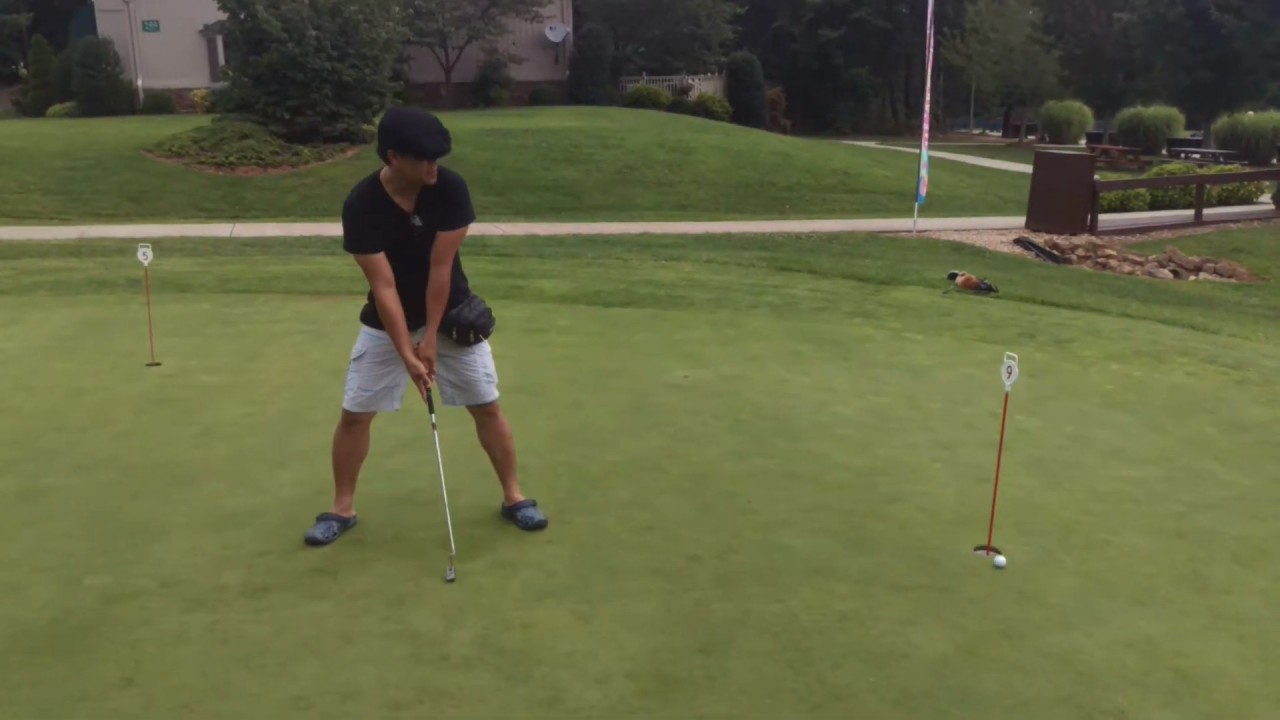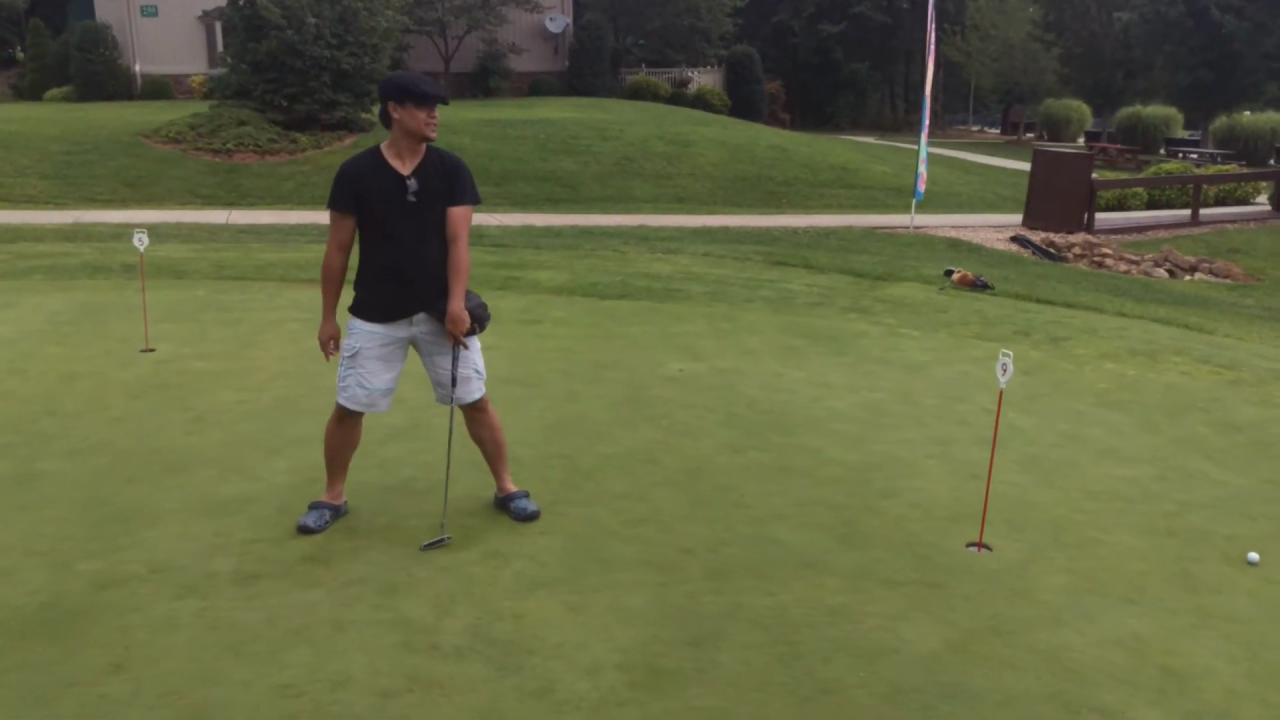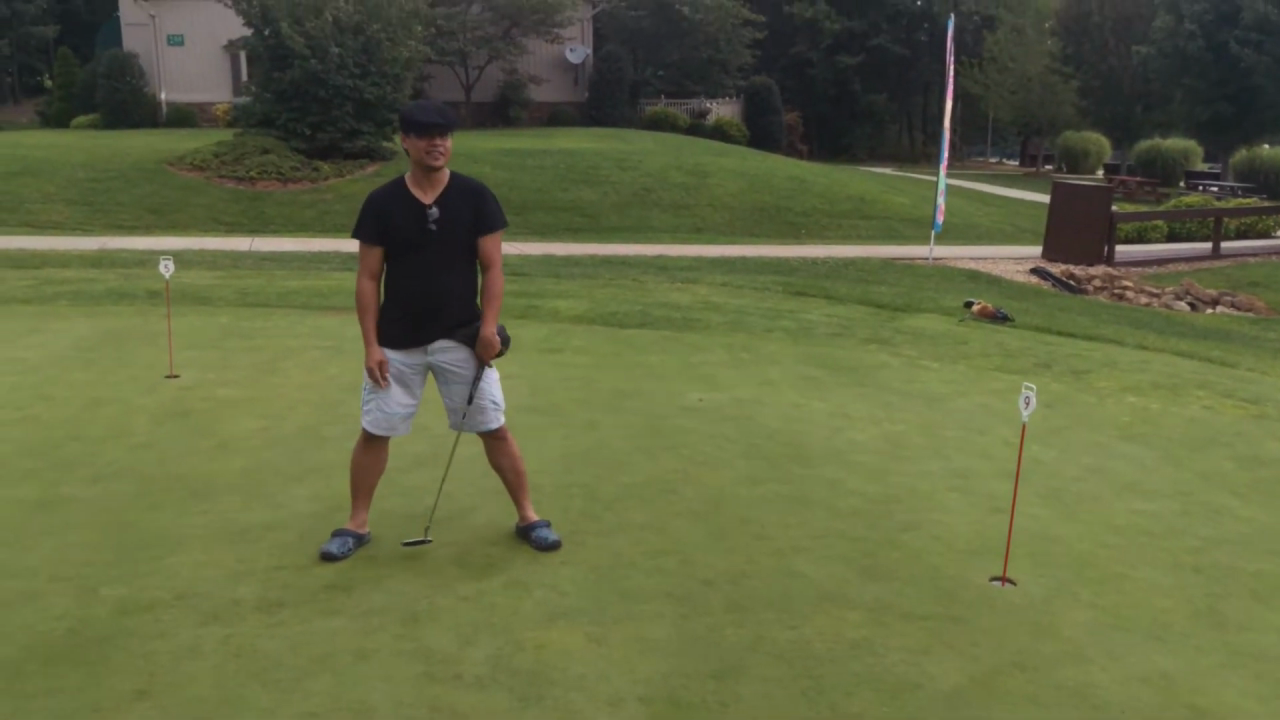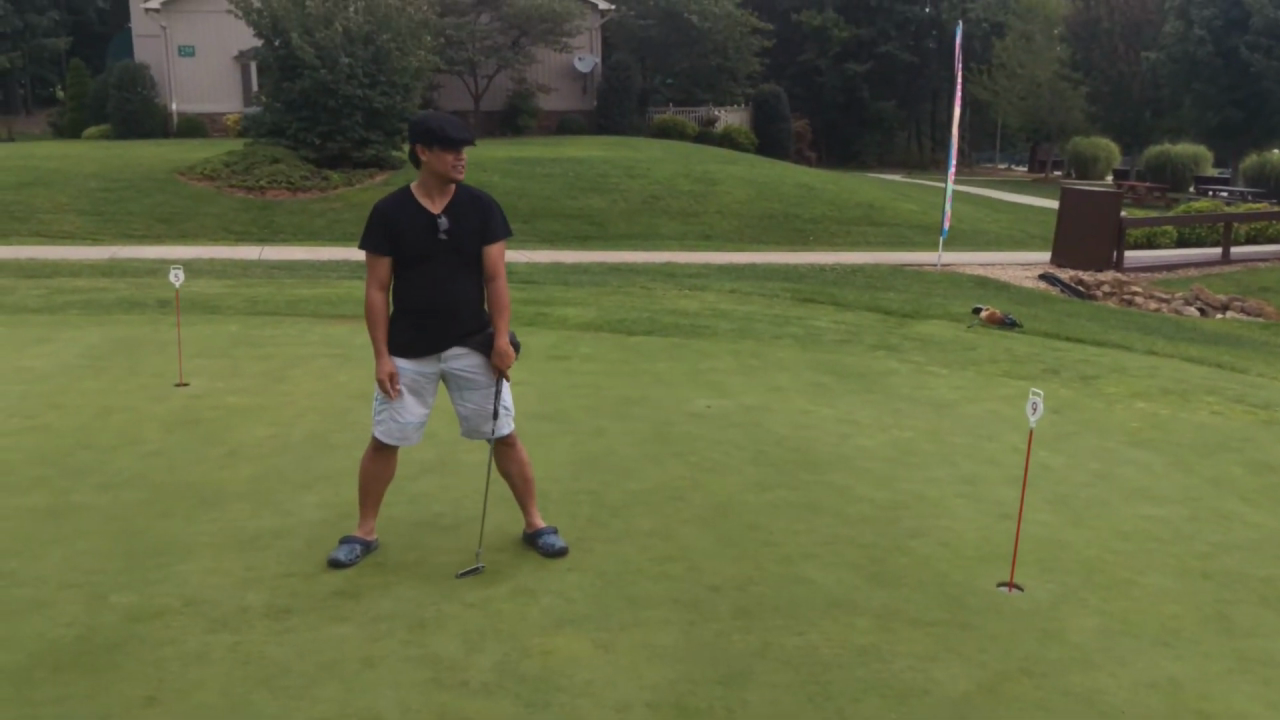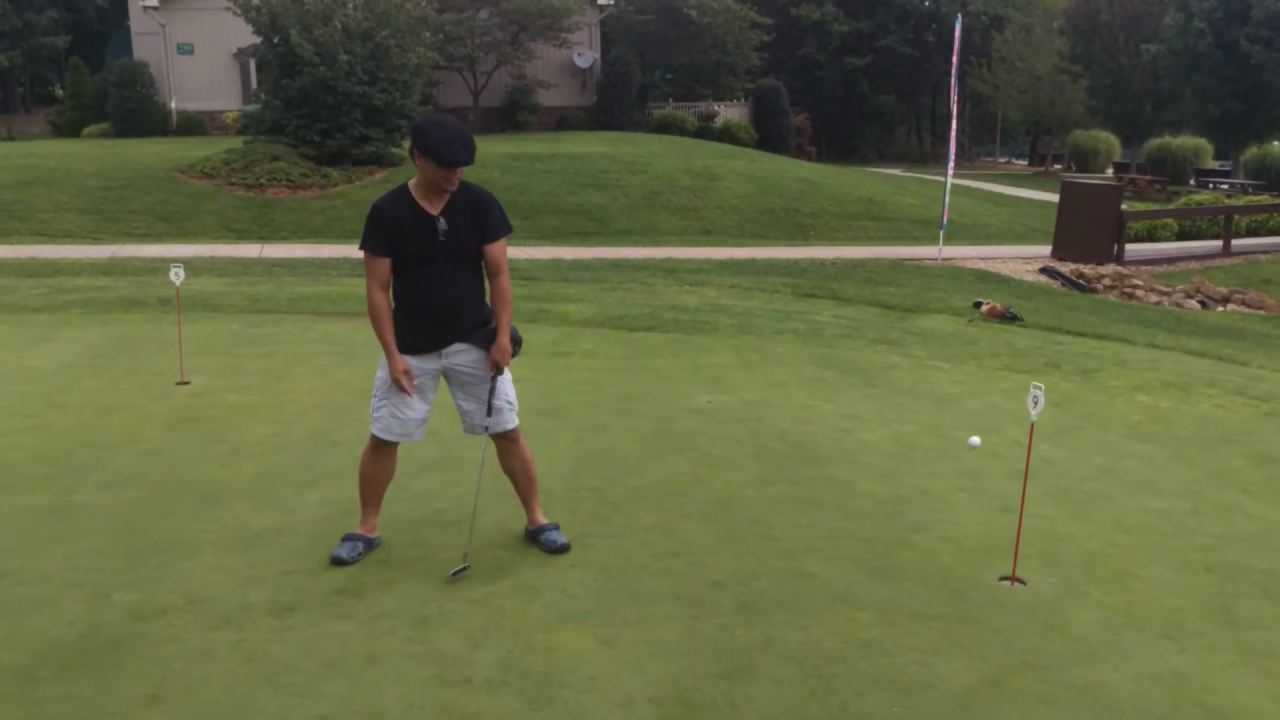
dt=0.7s
person 1, frame 1
left shoulder: (450, 188)
right shoulder: (361, 205)
left elbow: (441, 268)
right elbow: (383, 287)
left wrist: (431, 336)
right wrist: (407, 355)
left hip: (450, 314)
right hip: (387, 323)
left knee: (487, 406)
right knee: (354, 413)
left ankle: (513, 496)
right ankle: (342, 508)
person 1, frame 2
left shoulder: (451, 169)
right shoulder: (356, 172)
left elbow: (458, 241)
right elbow: (337, 250)
left wrist: (457, 304)
right wrist: (328, 317)
left hip: (439, 311)
right hip: (375, 316)
left knee: (475, 401)
right knee: (348, 407)
left ankle: (506, 487)
right ankle: (333, 497)
person 1, frame 3
left shoulder: (476, 196)
right shoulder: (381, 203)
left elbow: (491, 268)
right elbow: (369, 279)
left wrist: (489, 328)
right wrist: (371, 344)
left hip: (461, 338)
right hip: (397, 343)
left knee: (494, 429)
right knee: (374, 431)
left ankle: (527, 517)
right ankle: (356, 525)
person 1, frame 4
left shoulder: (481, 207)
right shoulder: (389, 212)
left elbow: (495, 278)
right elbow: (377, 290)
left wrist: (501, 338)
right wrist: (382, 355)
left hip: (472, 345)
right hip: (408, 351)
left knee: (504, 435)
right knee: (385, 440)
left ankle: (534, 523)
right ankle: (364, 532)
person 1, frame 5
left shoulder: (481, 204)
right shoulder: (387, 212)
left elbow: (499, 275)
right elbow: (378, 289)
left wrist: (502, 335)
right wrist: (393, 355)
left hip: (473, 342)
right hip: (410, 348)
left knee: (507, 431)
right knee: (383, 438)
left ankle: (536, 520)
right ankle: (367, 529)
